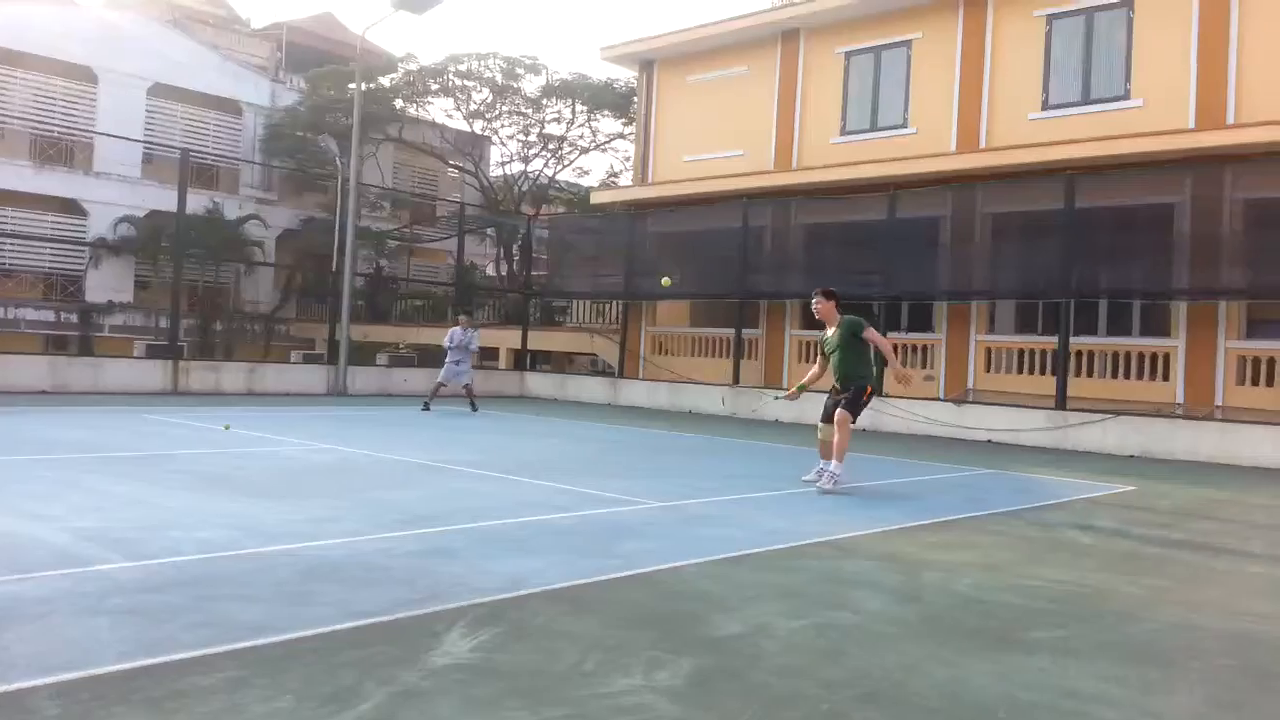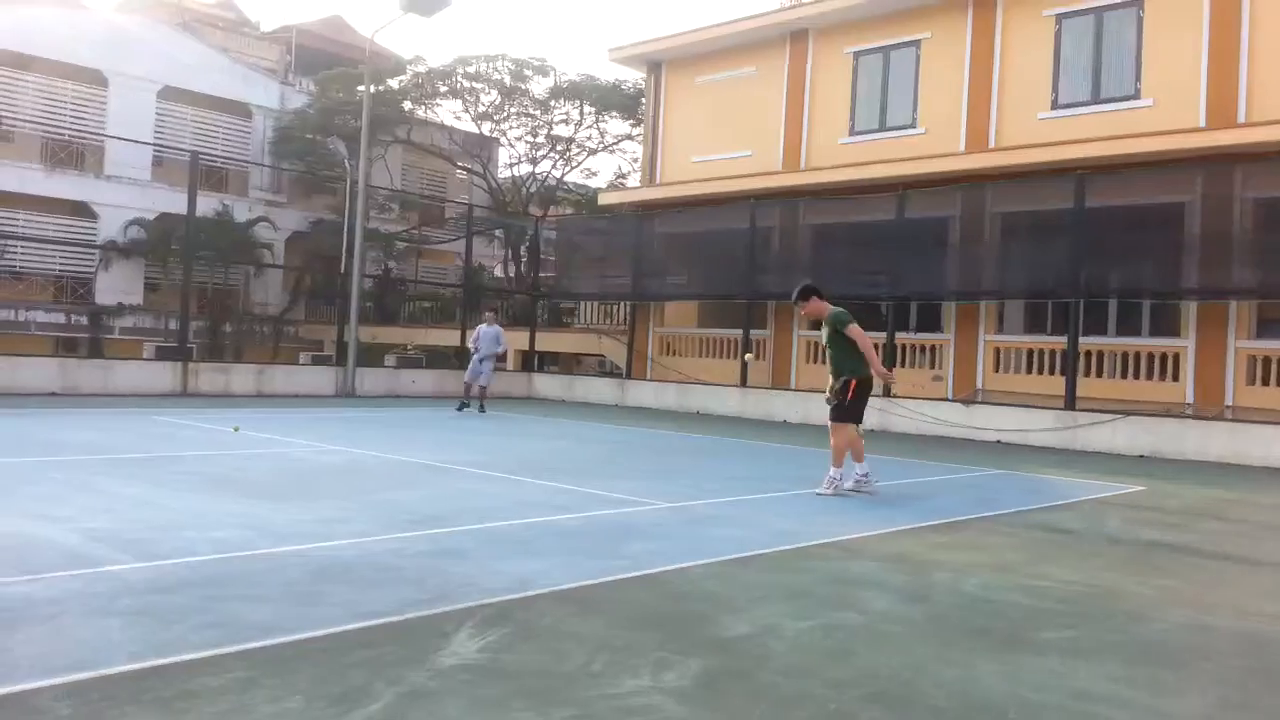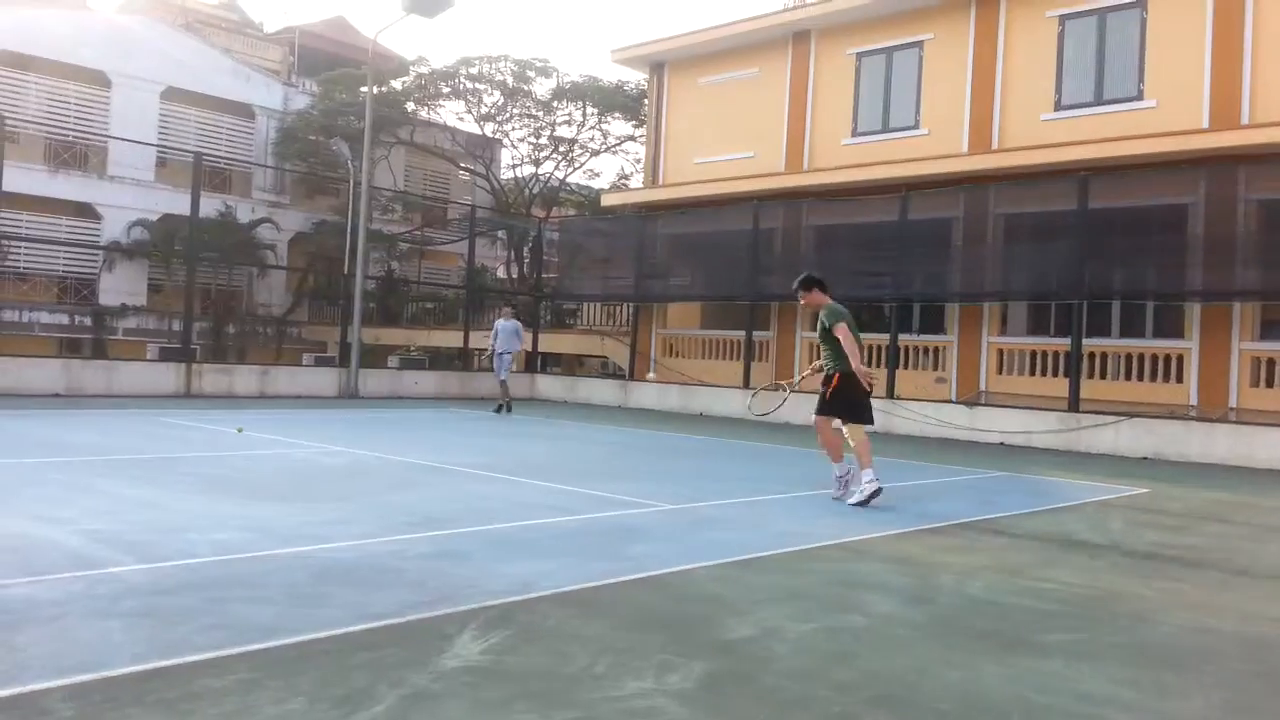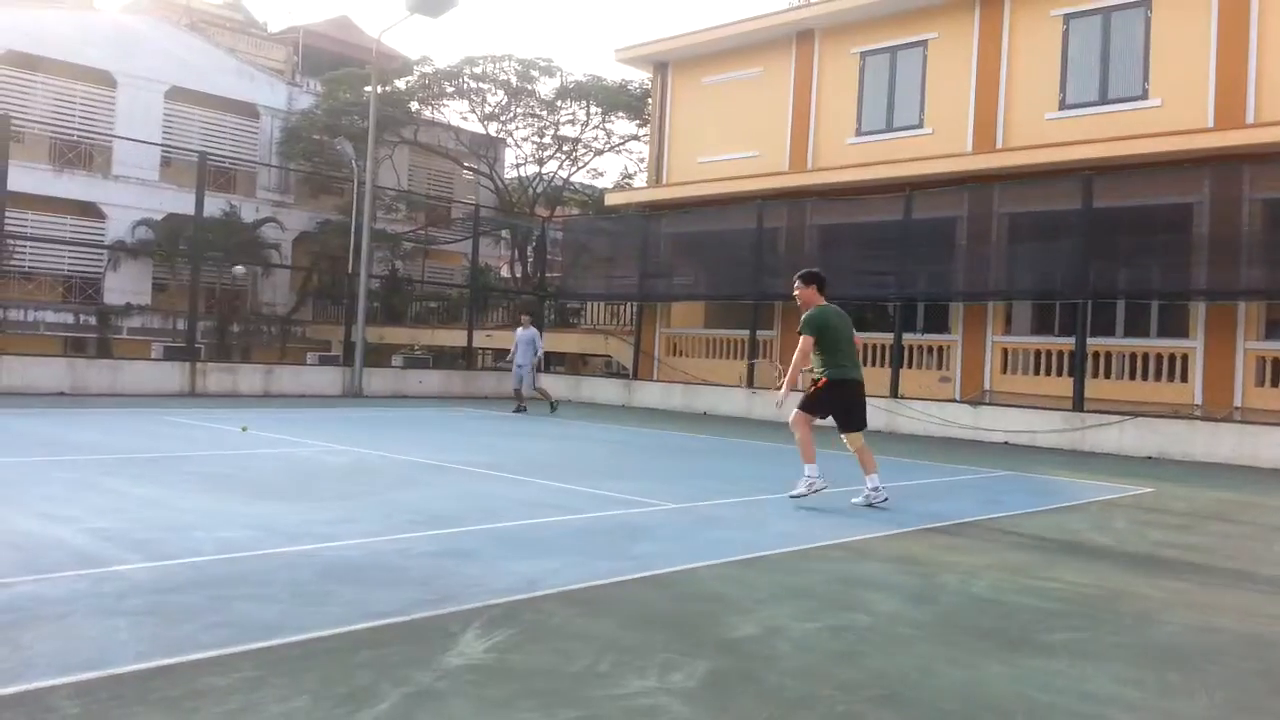
dt=0.2s
person 1, frame 1
left shoulder: (852, 323)
right shoulder: (825, 337)
left elbow: (879, 340)
right elbow: (819, 369)
left wrist: (895, 364)
right wrist: (800, 387)
left hip: (861, 386)
right hip: (840, 388)
left knee: (840, 418)
right knee: (825, 428)
left ankle: (835, 473)
right ankle: (824, 469)
person 1, frame 2
left shoulder: (837, 316)
right shoulder: (828, 322)
left elbow: (861, 338)
left wrist: (876, 367)
right wrist: (832, 384)
left hip: (855, 379)
right hip: (845, 380)
left knee: (838, 426)
right knee: (850, 428)
left ankle: (835, 478)
right ankle: (863, 476)
person 1, frame 3
left shoulder: (829, 312)
right shoulder: (835, 312)
left elbow: (845, 337)
left wrist: (857, 366)
right wrist: (818, 366)
left hip: (843, 376)
right hip: (855, 378)
left knee: (821, 422)
right knee: (854, 430)
left ankle: (841, 471)
right ankle: (870, 482)
person 1, frame 4
left shoulder: (811, 317)
right shoulder: (840, 313)
left elbow: (802, 352)
right elbow: (856, 343)
left wrist: (786, 385)
left hip: (832, 381)
right hip: (854, 381)
left knee: (799, 419)
right knee: (854, 437)
left ankle: (812, 477)
right ankle: (875, 489)
